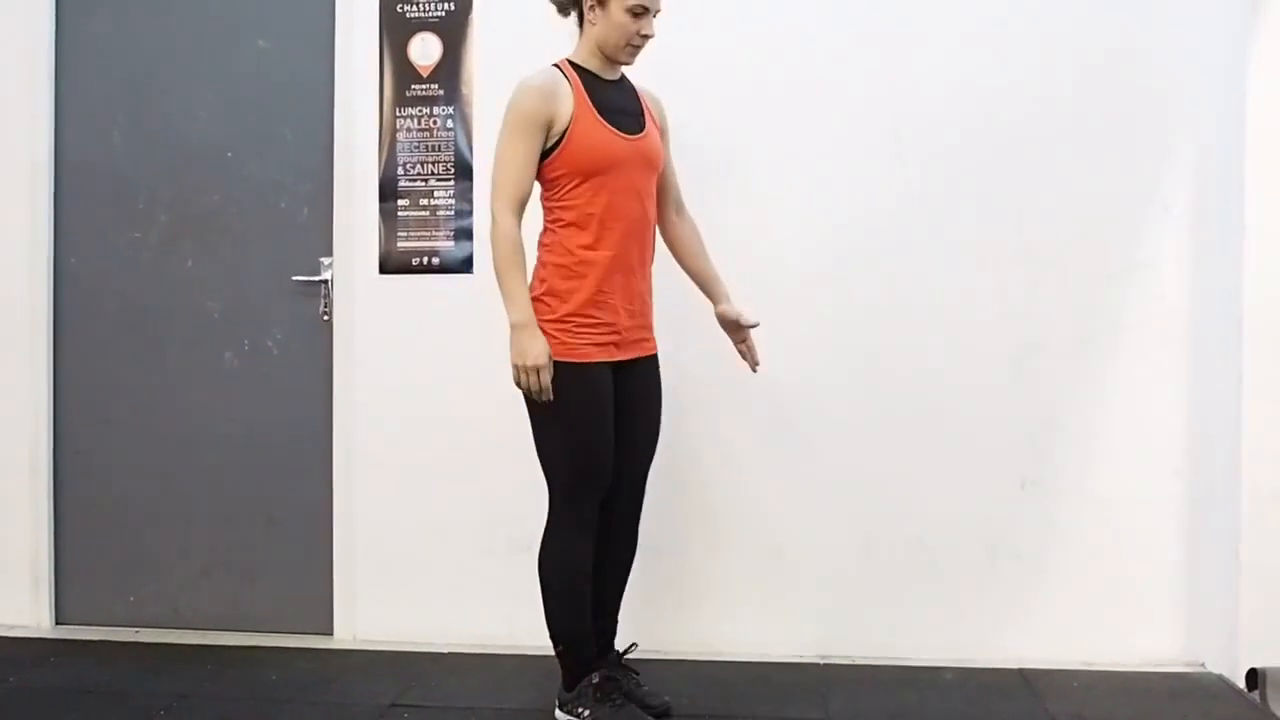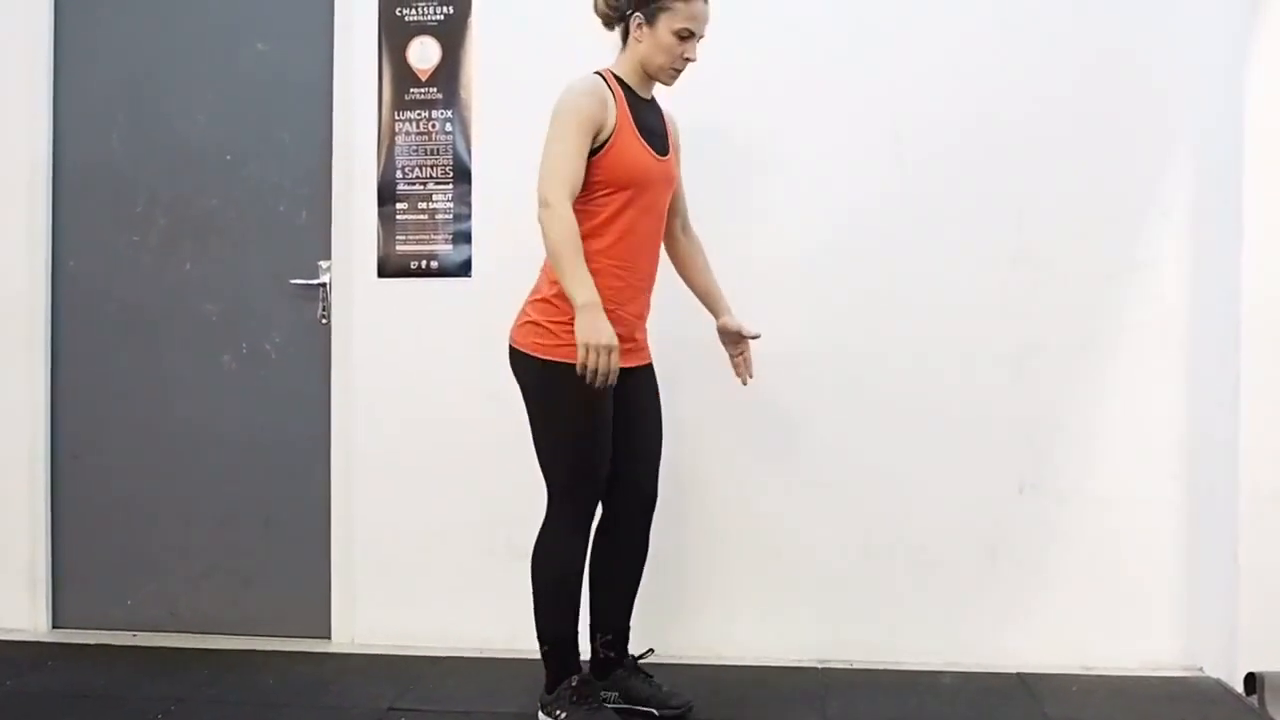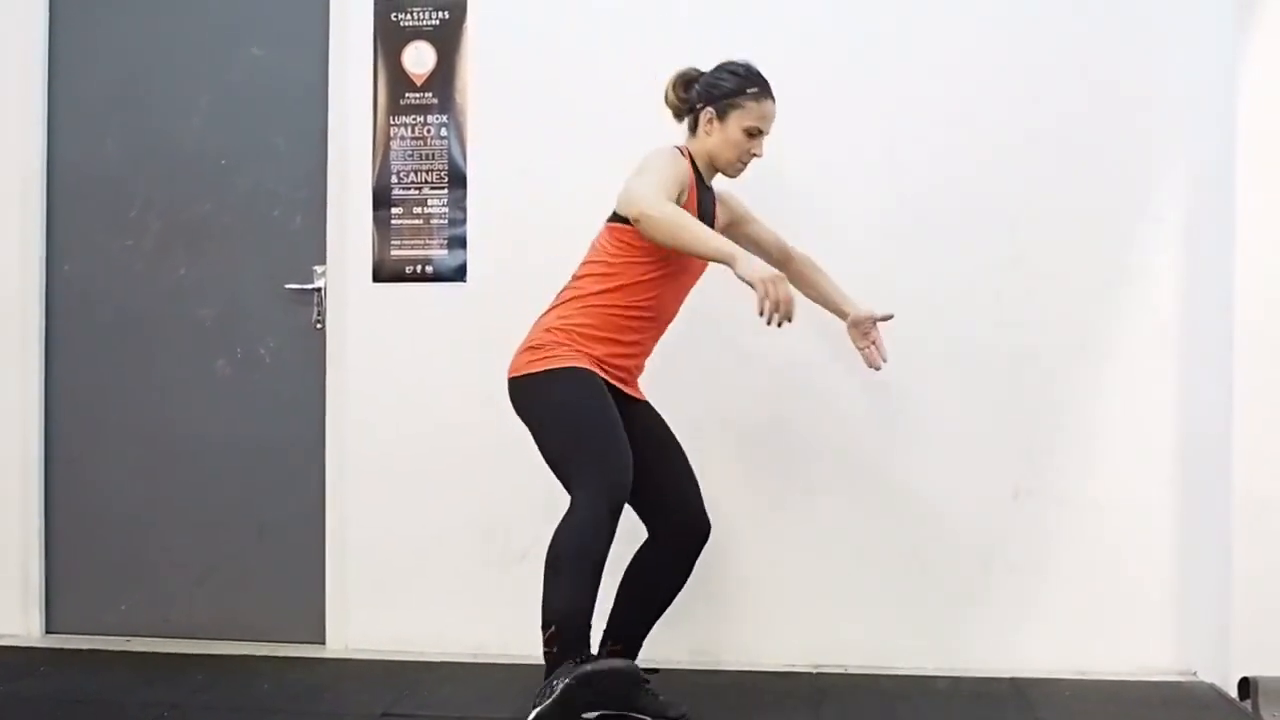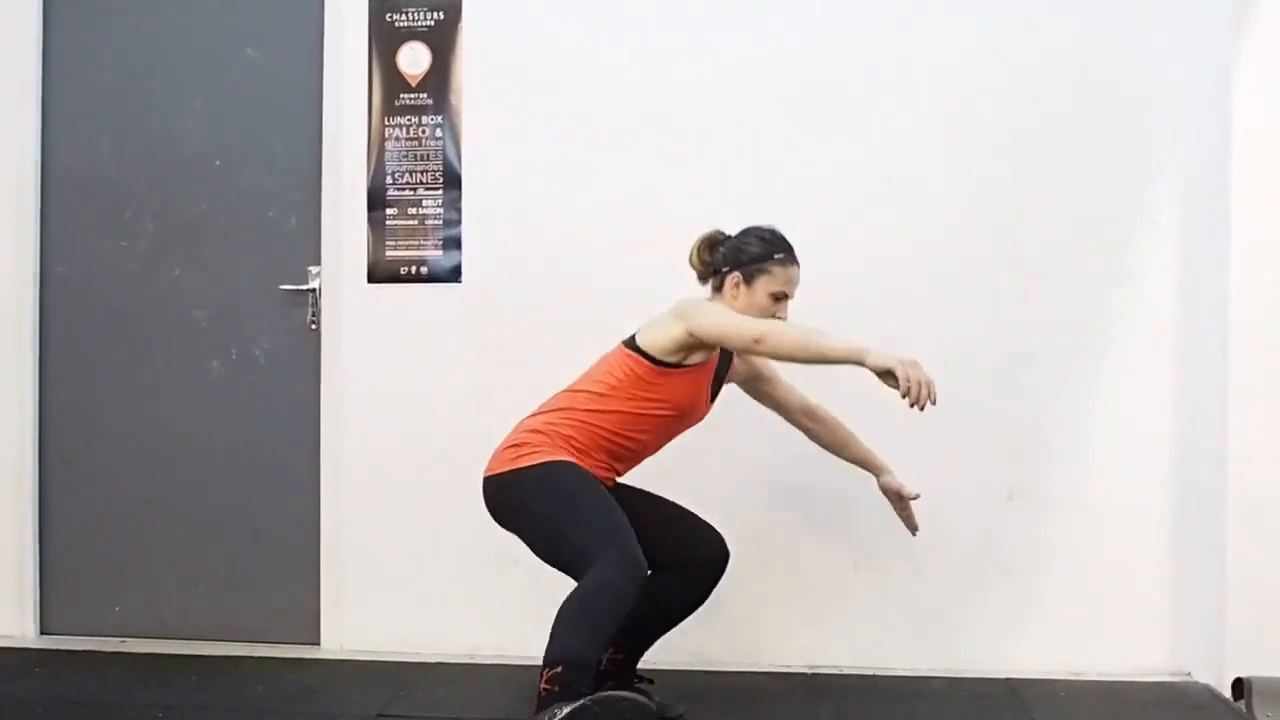
dt=0.5s
person 1, frame 1
left shoulder: (649, 107)
right shoulder: (543, 93)
left elbow: (672, 213)
right elbow: (504, 215)
left wrist: (719, 300)
right wrist: (523, 326)
left hip: (632, 338)
right hip: (567, 339)
left knee: (625, 501)
right knee: (580, 504)
left ankle: (609, 660)
person 1, frame 2
left shoulder: (664, 127)
right shoulder: (590, 99)
left elbow: (678, 232)
right elbow: (554, 205)
left wrist: (723, 316)
right wrist: (589, 308)
left hip: (626, 350)
right hip: (561, 343)
left knee: (635, 506)
right knee: (575, 508)
person 1, frame 3
left shoulder: (716, 205)
right shoulder: (668, 165)
left elbow: (785, 257)
right elbow: (644, 209)
left wrist: (849, 313)
right wrist: (739, 262)
left hip: (614, 380)
right hip: (559, 361)
left knee: (683, 524)
right knee: (604, 488)
person 1, frame 4
left shoulder: (730, 358)
right shoulder: (697, 316)
left elbow: (803, 412)
right elbow: (759, 336)
left wrist: (880, 472)
right wrist: (867, 355)
left hip: (581, 477)
right hip: (528, 467)
left knee: (702, 556)
right knee: (619, 563)
left ankle: (611, 676)
